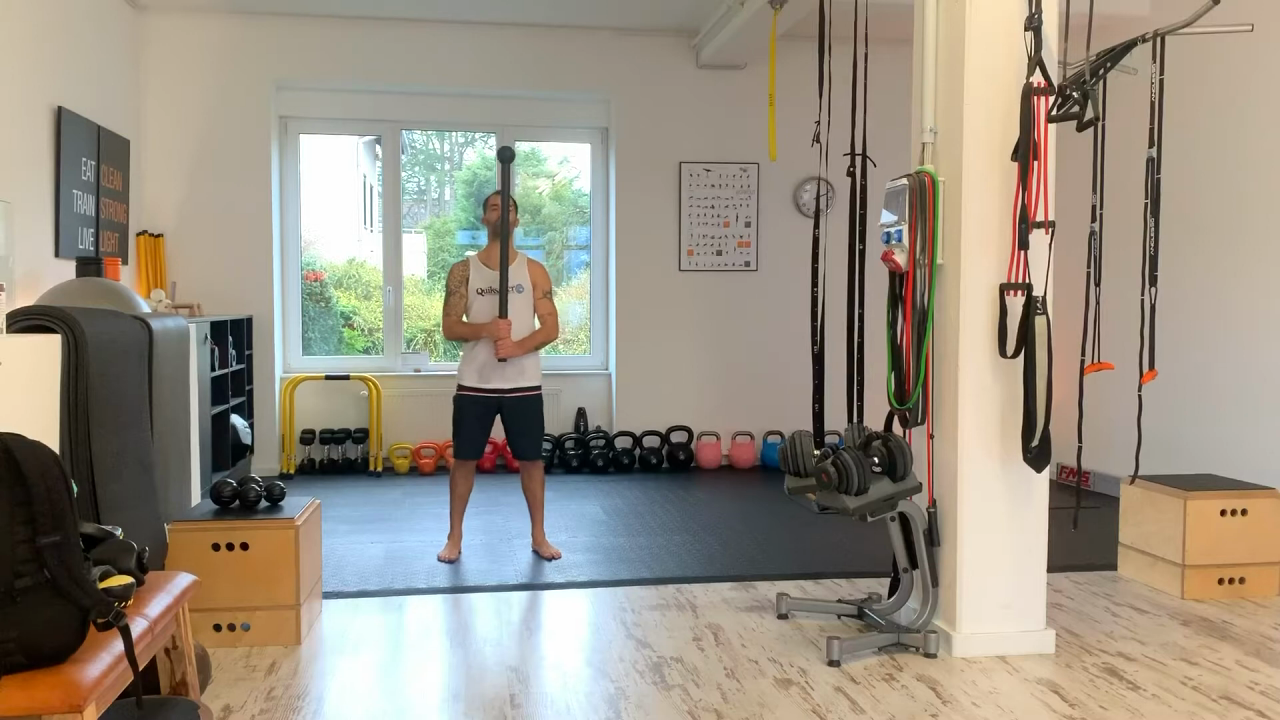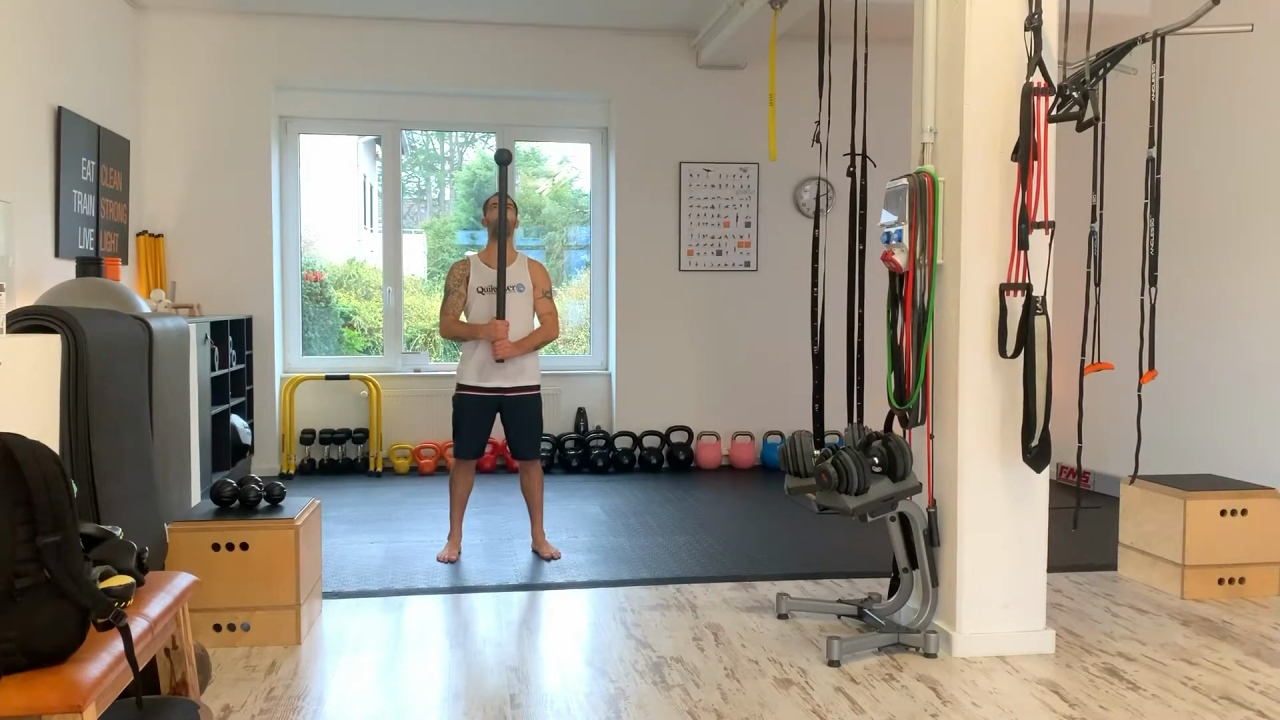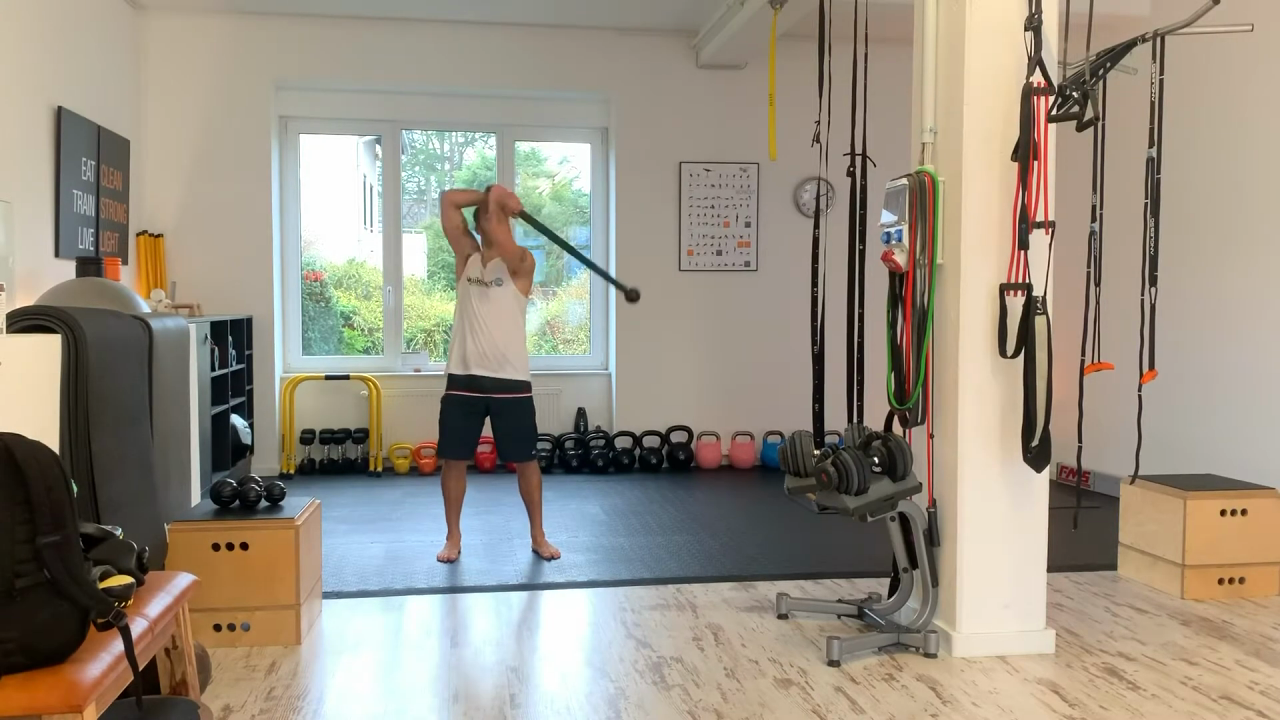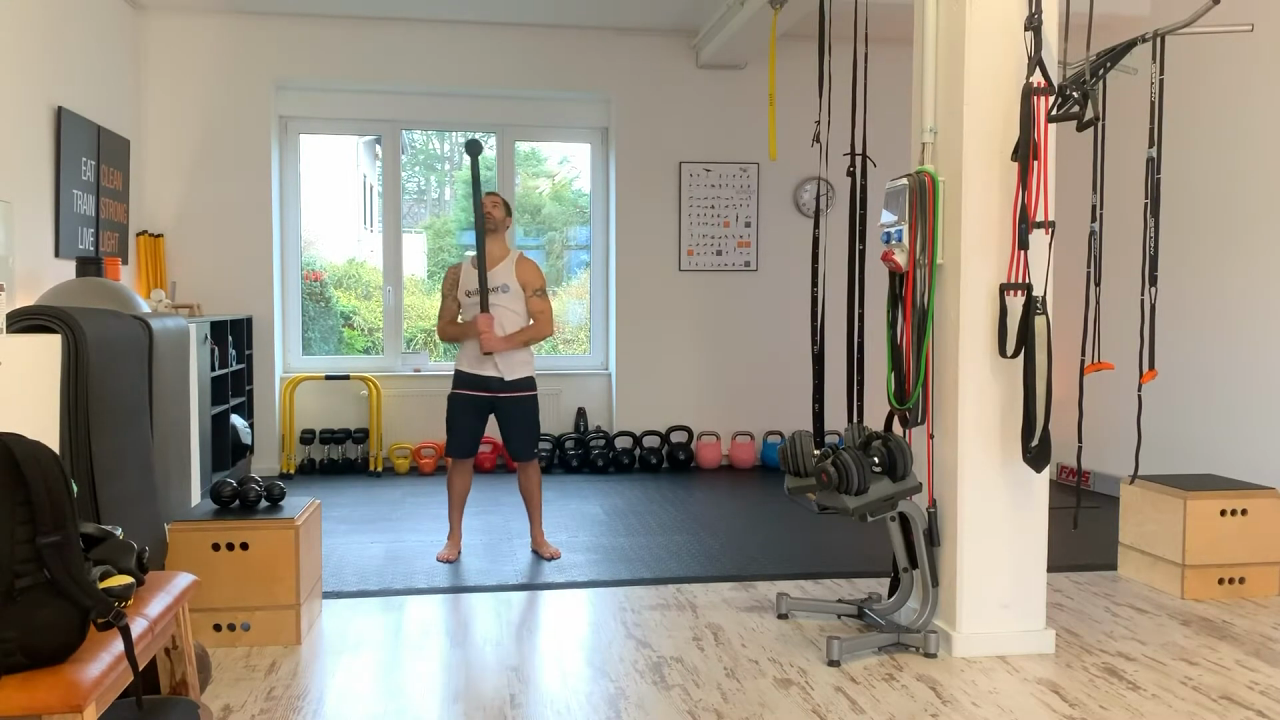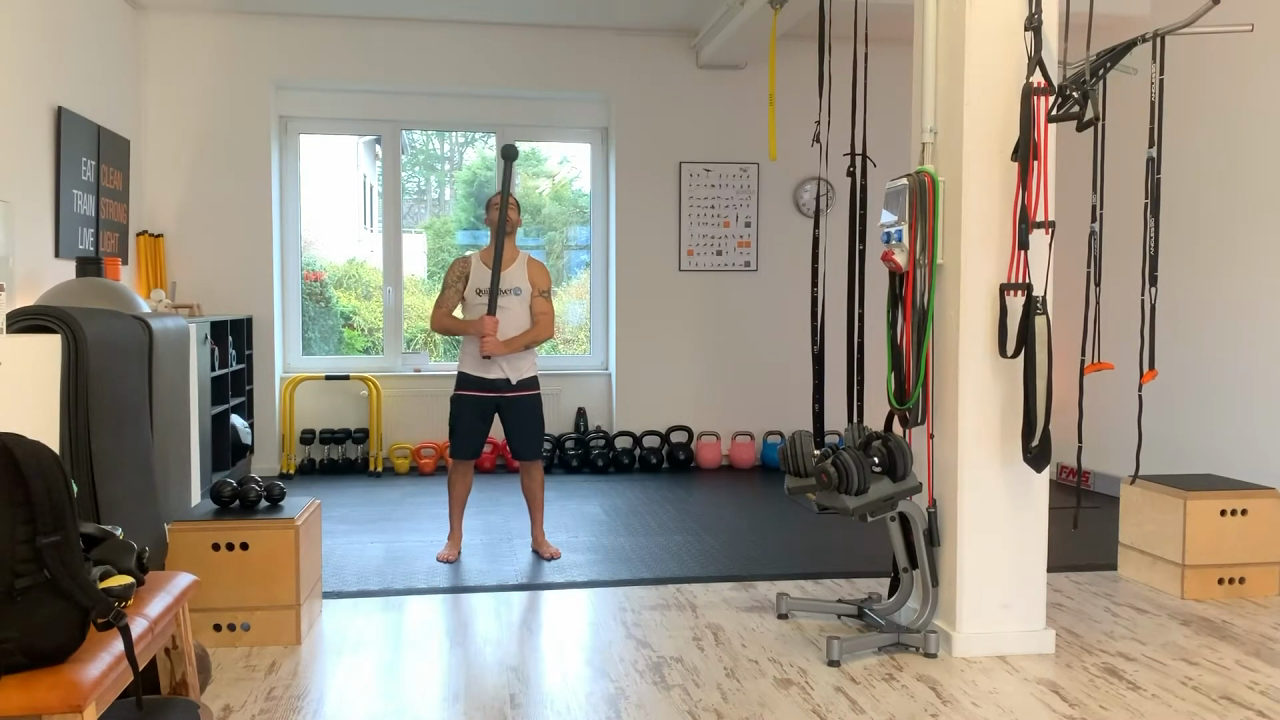
dt=1s
person 1, frame 1
left shoulder: (533, 270)
right shoulder: (463, 270)
left elbow: (551, 327)
right elbow: (449, 327)
left wrist: (519, 346)
right wrist: (486, 330)
left hip: (523, 384)
right hip: (475, 383)
left knee: (531, 459)
right knee: (464, 459)
left ankle: (538, 536)
right ankle: (455, 537)
person 1, frame 2
left shoulder: (533, 269)
right shoulder: (463, 269)
left elbow: (551, 326)
right elbow: (446, 325)
left wrist: (516, 347)
right wrist: (483, 331)
left hip: (523, 383)
right hip: (474, 383)
left knee: (529, 459)
right knee: (464, 459)
left ankle: (538, 536)
right ankle: (455, 537)
person 1, frame 3
left shoulder: (522, 261)
right shoulder: (467, 256)
left elbow: (505, 249)
right elbow: (448, 200)
left wrist: (499, 207)
right wrist: (489, 196)
left hip: (510, 381)
right hip: (464, 380)
left knee: (524, 460)
right knee: (453, 460)
left ankle: (538, 535)
right ankle: (453, 537)
person 1, frame 4
left shoulder: (524, 267)
right shoulder: (457, 273)
left elbow: (545, 325)
right elbow: (444, 329)
left wrist: (503, 341)
right wrist: (471, 328)
left hip: (516, 381)
right hip: (469, 380)
left knee: (526, 459)
right knee: (460, 458)
left ankle: (537, 535)
right ankle: (454, 537)
person 1, frame 5
left shoulder: (534, 269)
right shoulder: (464, 267)
left elbow: (545, 327)
right elbow: (438, 320)
left wrist: (503, 346)
right wrist: (474, 326)
left hip: (521, 380)
right hip: (474, 380)
left knee: (530, 459)
right knee: (463, 459)
left ankle: (538, 536)
right ankle: (455, 537)
